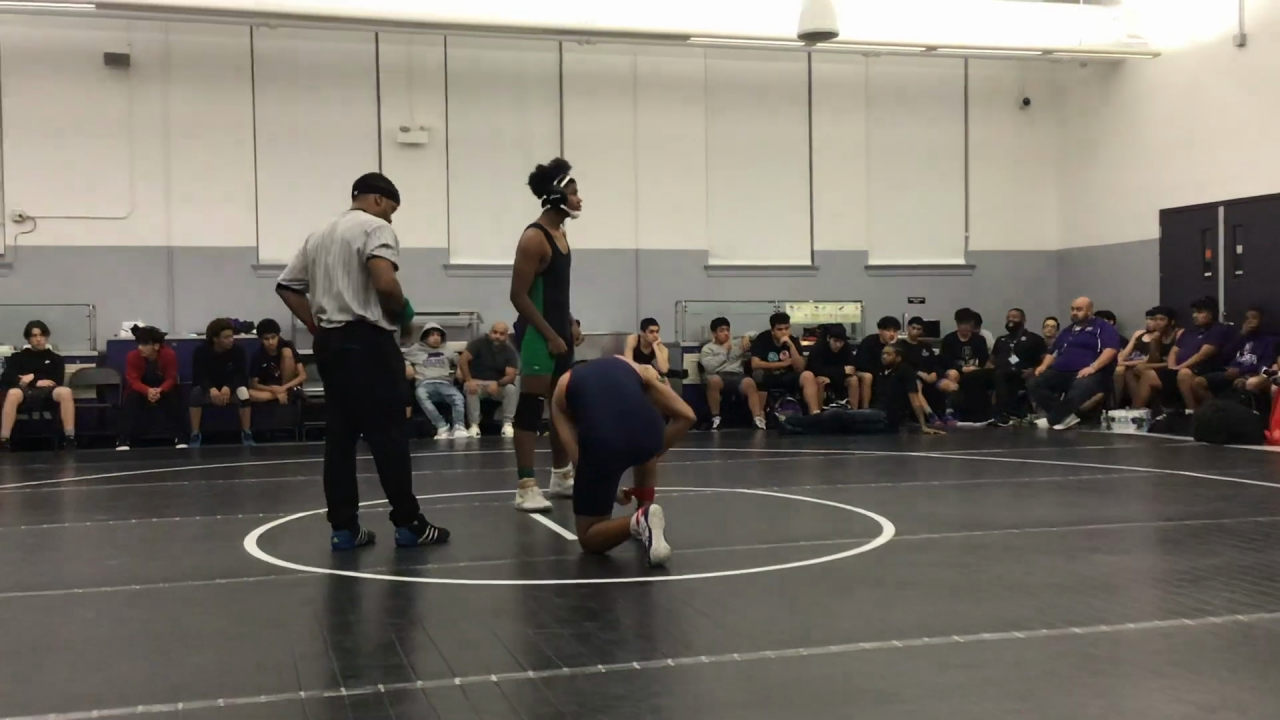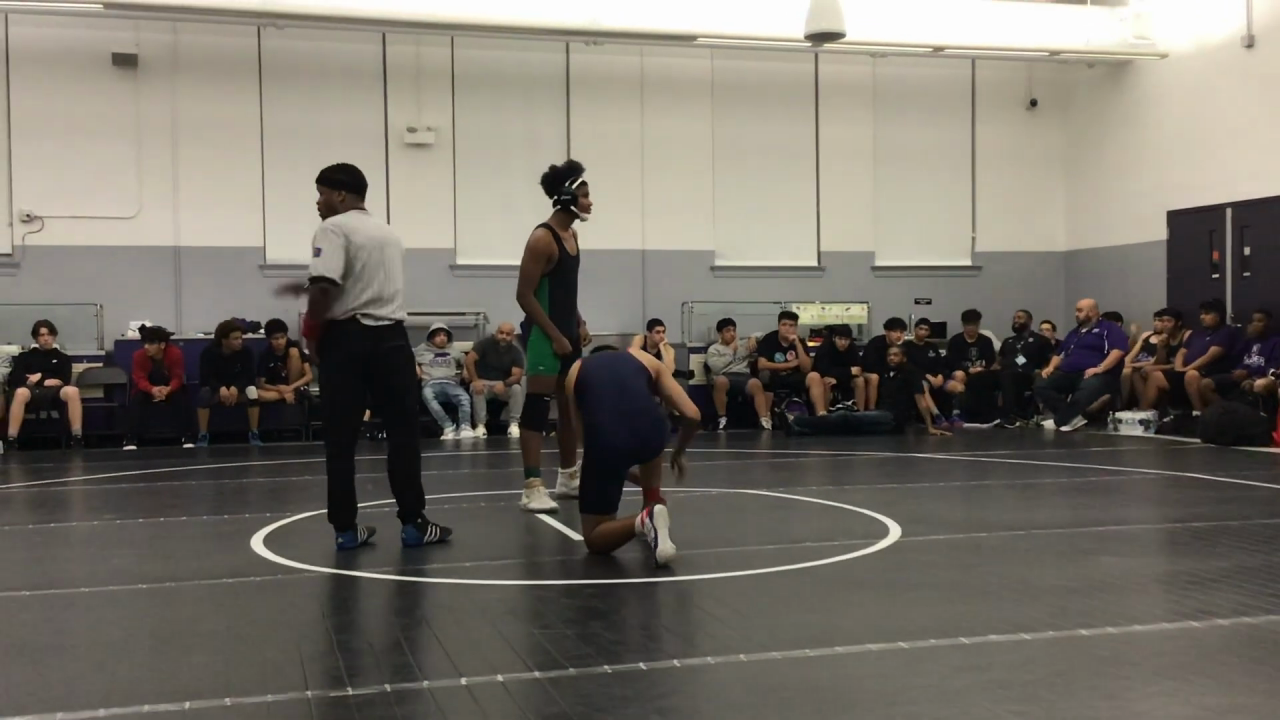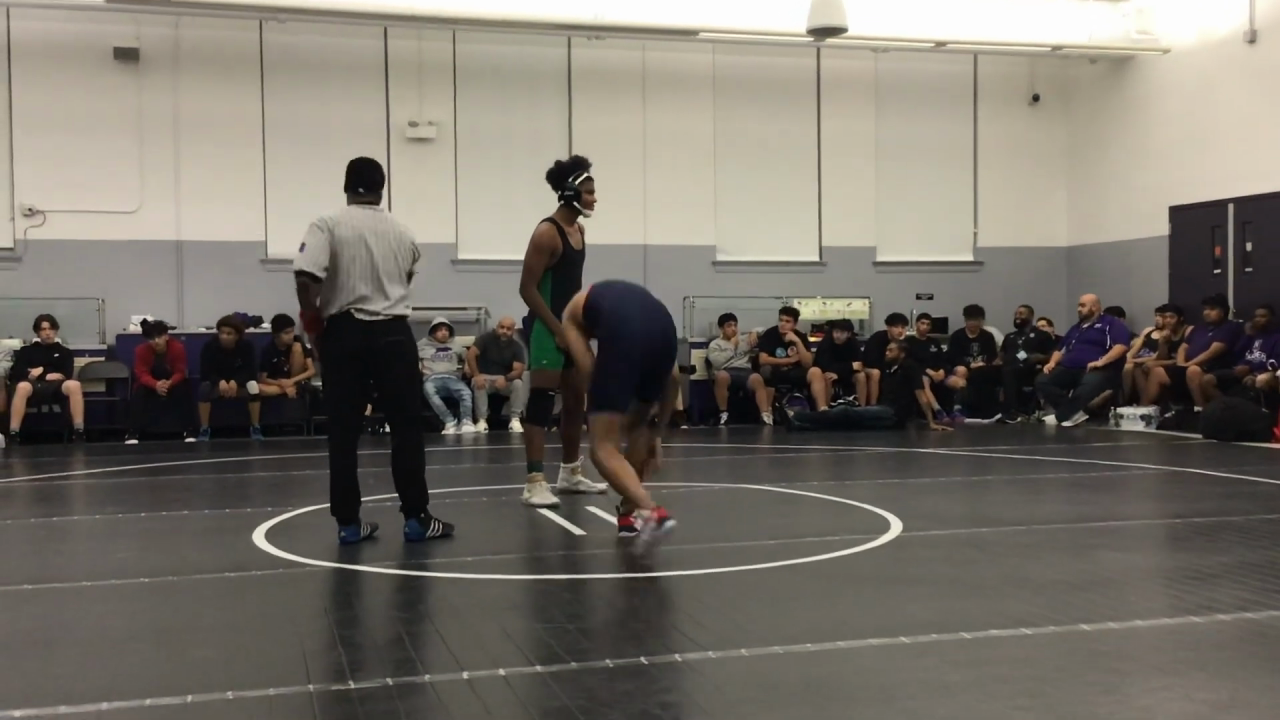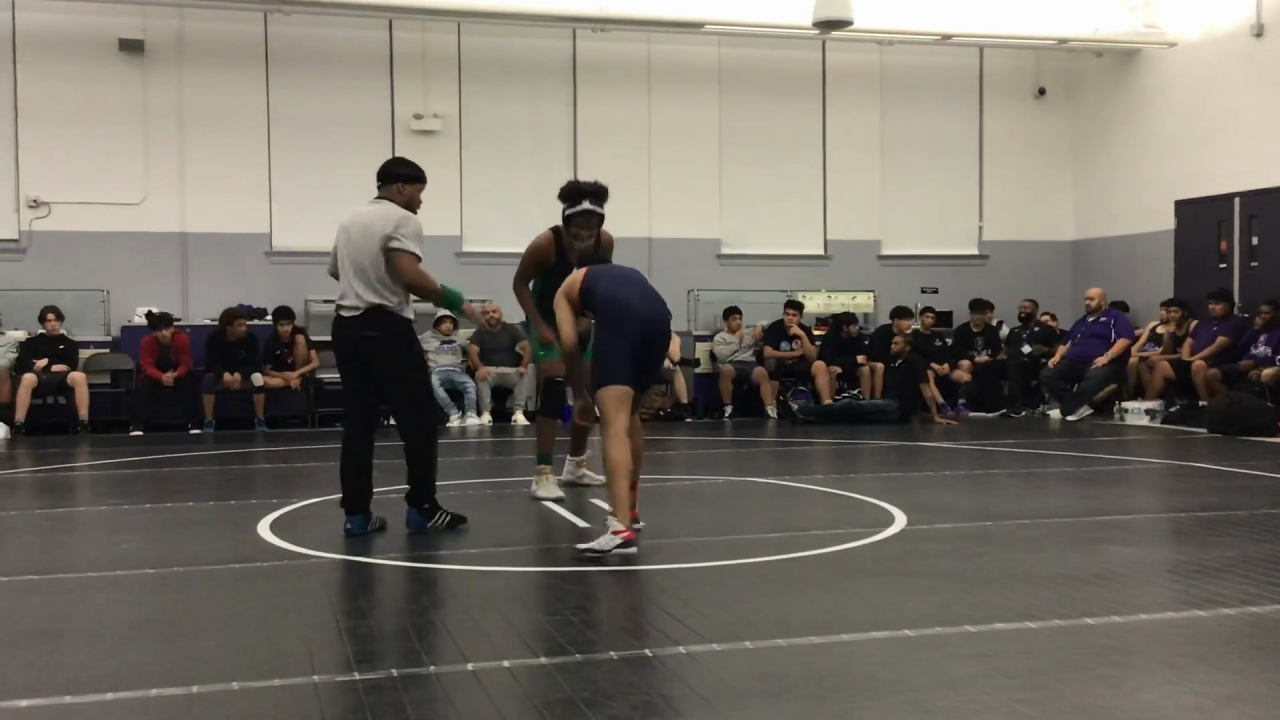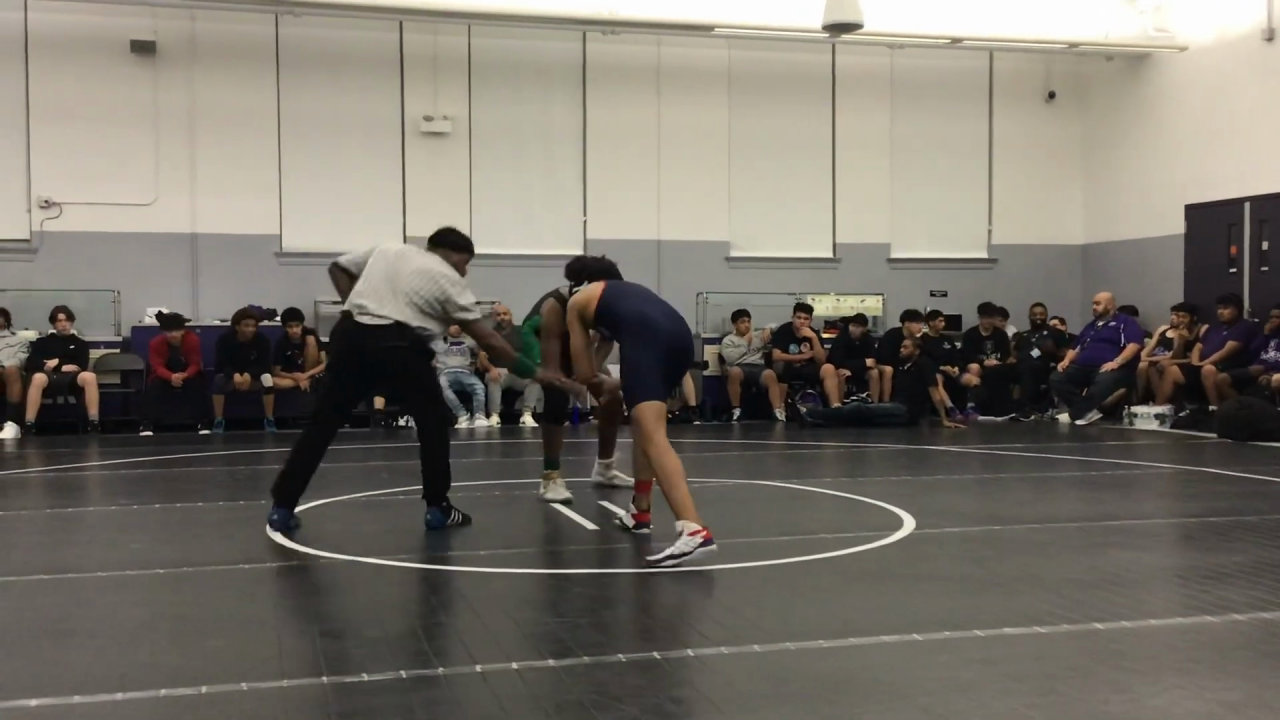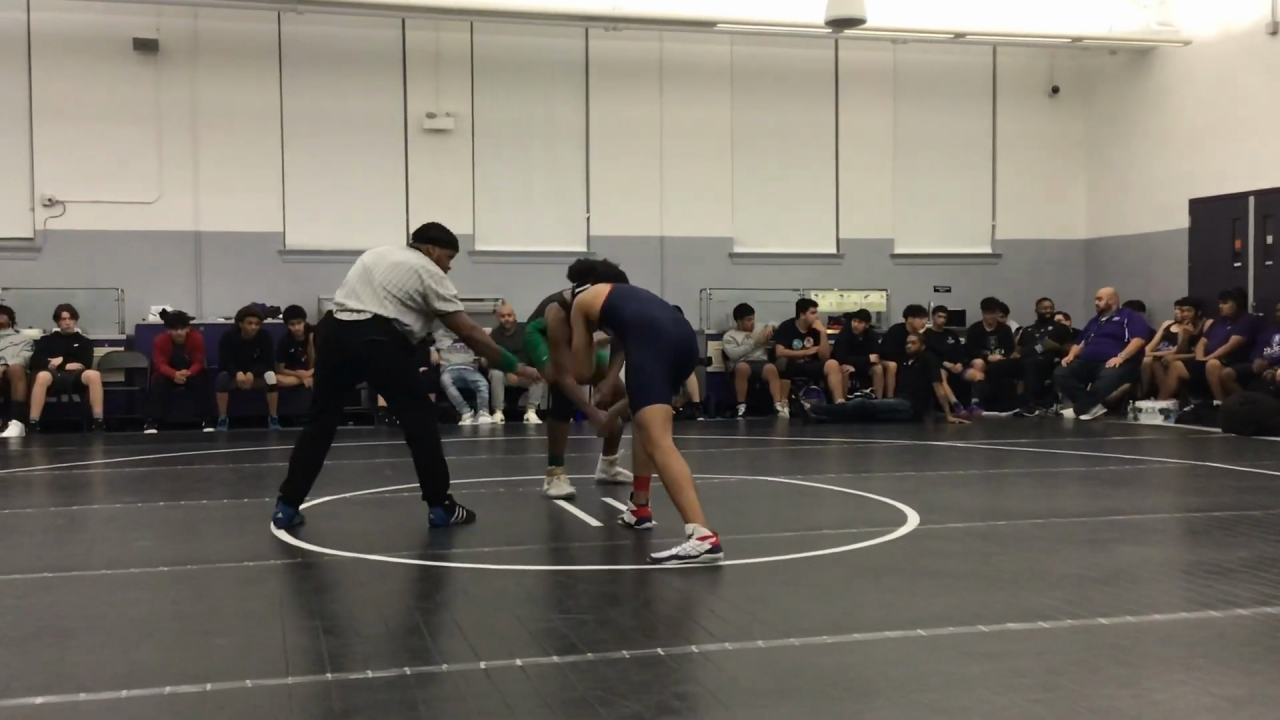
dt=0.7s
person 1, frame 1
left shoulder: (318, 236)
right shoulder: (375, 228)
left elbow: (287, 287)
right elbow: (385, 283)
left wrist: (317, 324)
right wrist: (404, 313)
left hip: (329, 342)
right hip: (366, 341)
left knee: (340, 436)
right knee: (388, 434)
left ankle: (343, 527)
right ankle: (408, 523)
person 1, frame 2
left shoulder: (333, 228)
right shoulder: (386, 232)
left elbow: (329, 284)
left wrist: (312, 326)
right wrist: (313, 289)
left hip: (347, 339)
right hip: (391, 337)
left knee: (341, 438)
right knee: (403, 432)
left ankle: (346, 528)
right ankle: (414, 523)
person 1, frame 3
left shoulder: (328, 224)
right shoulder: (402, 231)
left elbow: (306, 278)
left wrist: (312, 320)
left hip: (344, 333)
right hip: (394, 334)
left knee: (343, 432)
right knee: (406, 427)
left ankle: (348, 522)
right ankle: (416, 518)
person 1, frame 4
left shoulder: (352, 220)
right shoulder: (401, 221)
left elbow: (336, 271)
right elbow: (410, 277)
right wrist: (458, 303)
left hip: (348, 326)
right hip: (385, 328)
left knee: (359, 422)
right knee: (419, 417)
left ankle: (356, 513)
right ankle: (423, 507)
person 1, frame 5
left shoulder: (386, 251)
right shoulder: (448, 279)
left elbow: (339, 268)
right elbow: (487, 338)
right wrist: (530, 371)
left hip: (352, 335)
right hip: (398, 342)
left knee: (325, 420)
right knee: (434, 421)
left ankle: (282, 507)
right ankle: (438, 507)
person 1, frame 6
left shoulder: (376, 253)
right shoulder: (428, 272)
right elbow: (467, 332)
right wrist: (512, 365)
left hip: (334, 331)
right hip: (377, 338)
left knee: (320, 420)
right knee: (419, 420)
left ankle: (287, 506)
right ankle: (439, 507)
person 2, frame 1
left shoulder: (560, 233)
right shoulder: (534, 238)
right elbow: (518, 296)
left wrist: (569, 325)
right wrist: (549, 336)
left hip: (560, 331)
right hip: (538, 335)
right knee: (530, 407)
left ankle: (562, 476)
right ankle: (526, 487)
person 2, frame 2
left shoulder: (572, 235)
right shoulder: (542, 238)
right elbow: (524, 295)
left wrist: (579, 324)
right wrist: (554, 336)
left hip: (568, 332)
right hip: (544, 335)
left knee: (570, 406)
right knee: (537, 407)
left ankle: (568, 476)
right ankle: (532, 487)
person 2, frame 3
left shoulder: (579, 230)
right shoulder: (546, 233)
right elbow: (527, 288)
right wrist: (557, 329)
right hip: (548, 329)
left knee: (576, 401)
right knee: (542, 402)
left ankle: (570, 473)
right ankle: (534, 483)
person 2, frame 4
left shoulder: (605, 243)
right shoulder: (546, 243)
right elbow: (520, 284)
left wrist: (587, 317)
right wrist: (539, 326)
right hip: (547, 322)
right knee: (554, 390)
left ankle: (575, 466)
right ankle: (543, 474)
person 2, frame 5
right shoulder: (555, 308)
left elbow: (607, 339)
right elbow: (550, 370)
left wrist: (594, 367)
right wrist: (578, 389)
right hip: (539, 335)
left knee: (613, 399)
right knee: (557, 395)
left ankle: (604, 468)
right ankle: (550, 478)
person 2, frame 6
right shoulder: (560, 313)
right elbow: (564, 378)
right wrist: (593, 412)
right hip: (542, 334)
left knee: (618, 395)
right knee: (564, 395)
left ankle: (608, 466)
right ankle: (554, 474)
person 3, frame 1
left shoulder: (563, 386)
right shoulder: (629, 365)
left elbow: (579, 456)
right elbow: (686, 416)
left wrist: (611, 492)
right wrist: (654, 453)
left hip: (601, 441)
right hip: (647, 430)
left knee: (589, 538)
left ankle: (638, 522)
right ankle: (646, 511)
person 3, frame 2
left shoulder: (577, 371)
right shoulder: (645, 359)
right elbow: (692, 415)
left wrist: (630, 474)
right wrist: (678, 453)
left hip: (606, 440)
right hip: (650, 431)
left knee: (595, 538)
left ankle: (644, 521)
right ankle: (651, 514)
person 3, frame 3
left shoulder: (574, 309)
right shoulder: (639, 294)
left elbow: (589, 370)
right elbow: (672, 376)
right wrist: (656, 432)
left hip: (622, 334)
right hip: (664, 330)
left knee: (603, 449)
right knee: (637, 424)
left ankle: (651, 512)
right ankle: (630, 512)
person 3, frame 4
left shoulder: (570, 286)
right shoulder: (632, 274)
left elbow: (570, 343)
left wrist: (581, 395)
left hip: (618, 320)
right hip: (658, 315)
left knee: (615, 425)
right knee: (628, 413)
left ankle: (622, 530)
right ankle: (628, 512)
person 3, frame 5
left shoulder: (578, 301)
right shoulder: (631, 291)
left elbow: (584, 374)
left wrist: (598, 379)
right wrist: (617, 385)
left hip: (645, 337)
right hip: (680, 333)
left knee: (653, 437)
right knee: (644, 423)
left ankle: (694, 530)
right ankle: (640, 512)
person 3, frame 6
left shoulder: (583, 300)
right shoulder: (633, 295)
left elbow: (582, 373)
right wrist: (616, 410)
left hip: (651, 341)
right hip: (685, 337)
left knee: (658, 442)
right knee: (644, 423)
left ankle: (703, 535)
right ankle: (639, 508)
